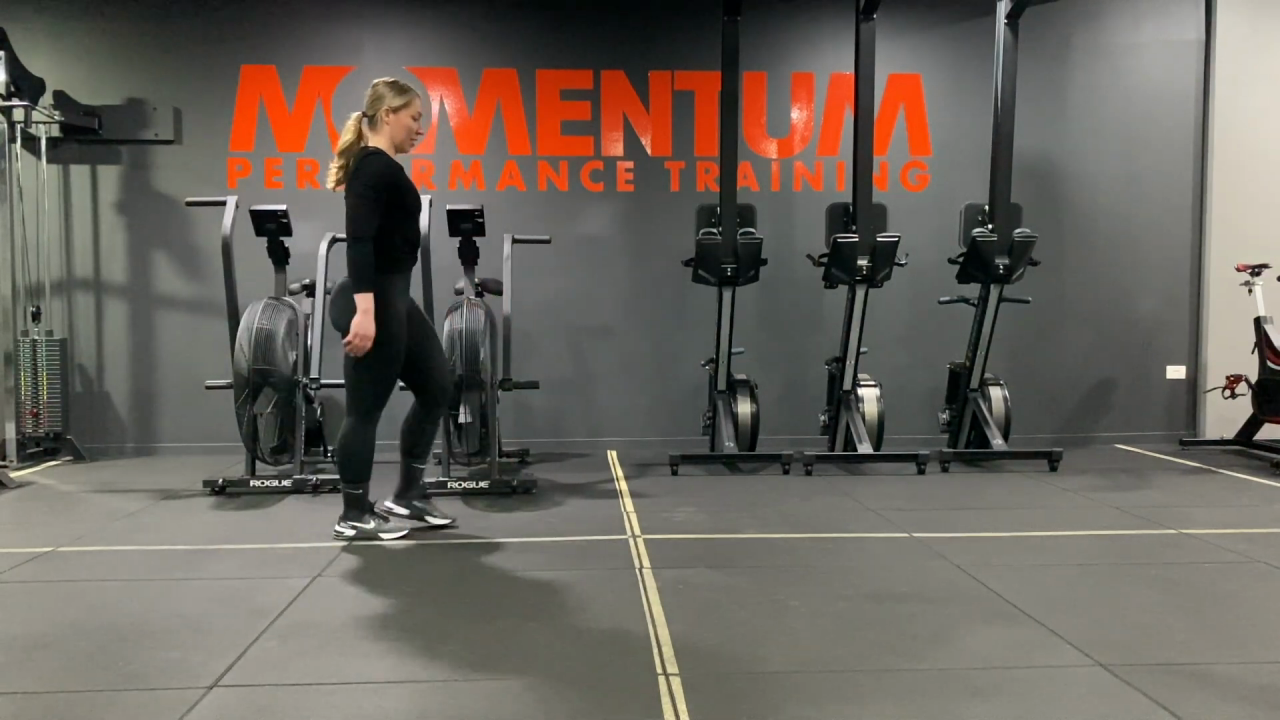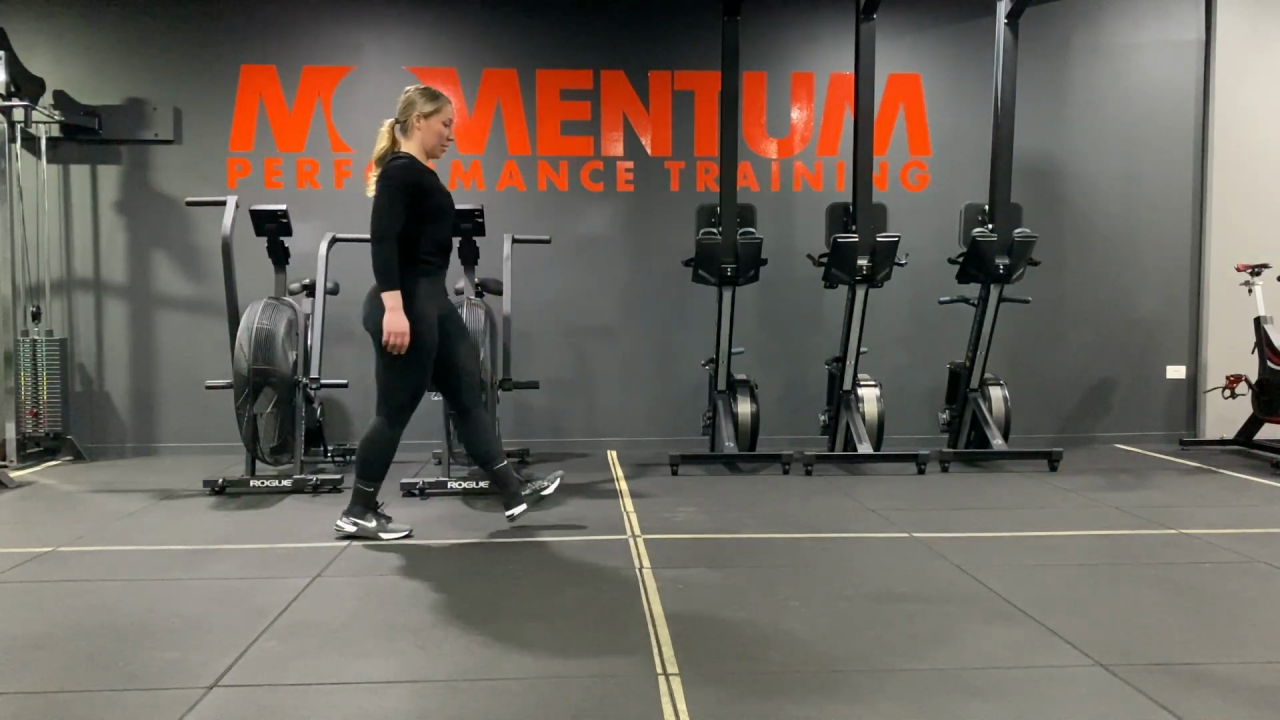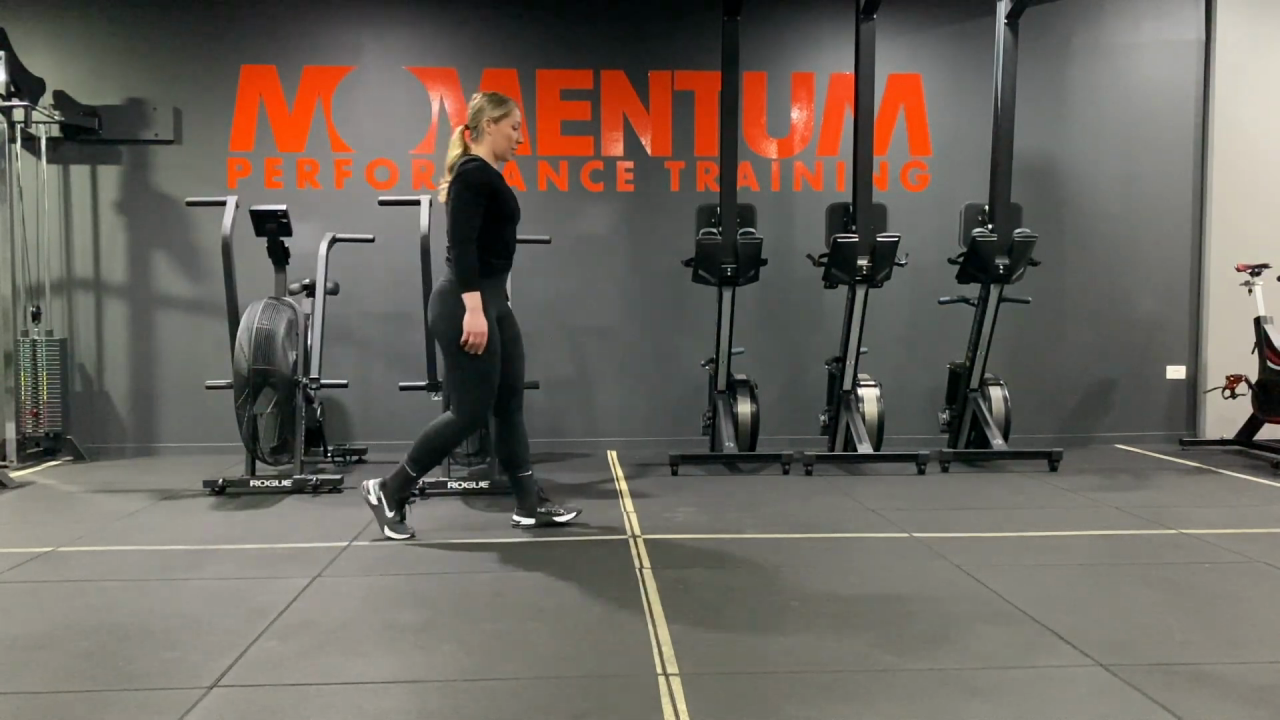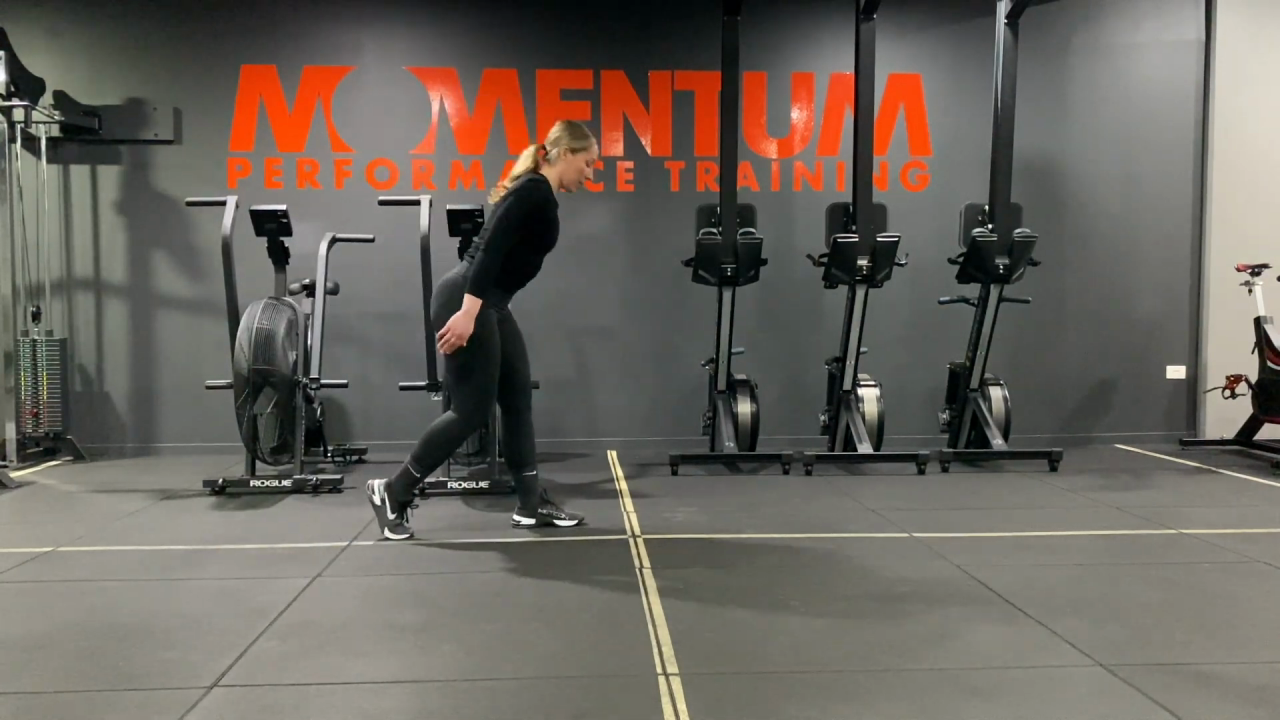
dt=0.4s
person 1, frame 1
left shoulder: (381, 167)
right shoulder: (372, 167)
right elbow: (360, 240)
right wrist: (364, 308)
left hip: (393, 298)
right hip: (376, 299)
left knee: (437, 387)
right knee: (367, 406)
left ankle: (408, 495)
right ankle: (355, 514)
person 1, frame 2
left shoulder: (421, 174)
right shoulder: (400, 172)
right elbow: (383, 242)
right wrist: (391, 309)
left hip: (433, 302)
right hip: (407, 304)
left knee: (468, 397)
right knee: (396, 409)
left ankle: (513, 491)
right ankle: (358, 512)
person 1, frame 3
left shoulder: (488, 175)
right shoulder: (473, 174)
right elbow: (462, 244)
right wrist: (473, 310)
left hip: (489, 301)
right hip: (467, 304)
left knee: (510, 403)
right knee: (470, 411)
left ankle: (529, 503)
right ankle: (389, 491)
person 1, frame 4
left shoulder: (541, 195)
right shoulder: (534, 193)
right elbow: (492, 250)
right wrist: (468, 313)
left hip: (488, 304)
right hip: (468, 302)
left knee: (517, 399)
right knee: (470, 409)
left ankle: (531, 503)
right ankle: (392, 494)
